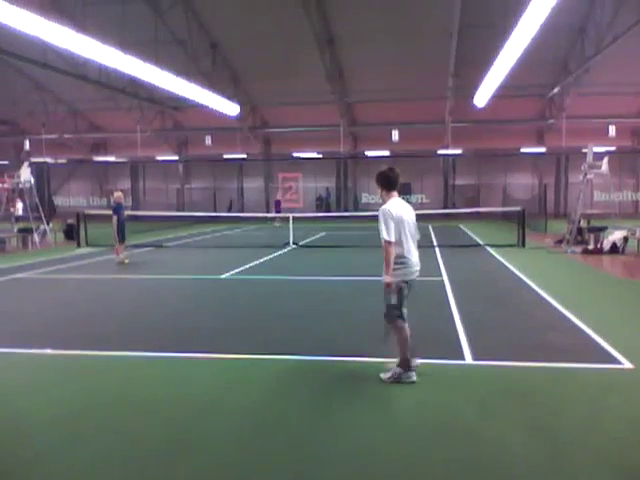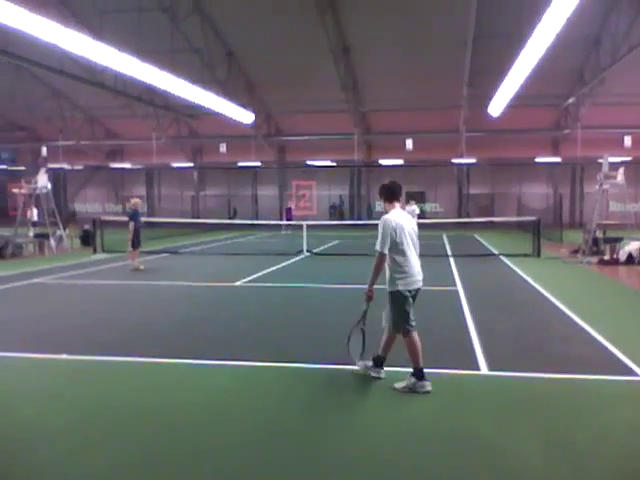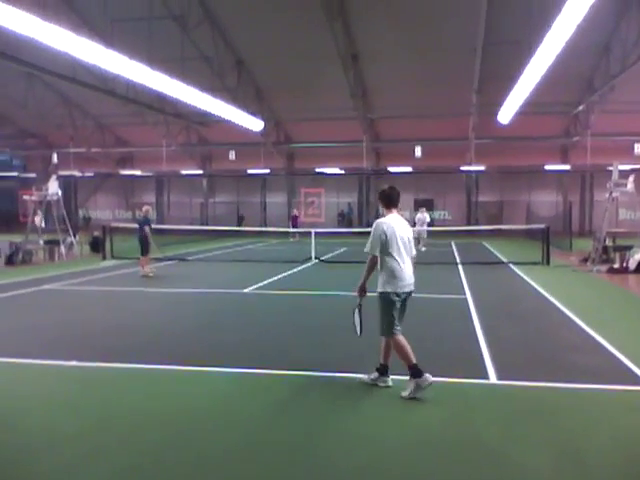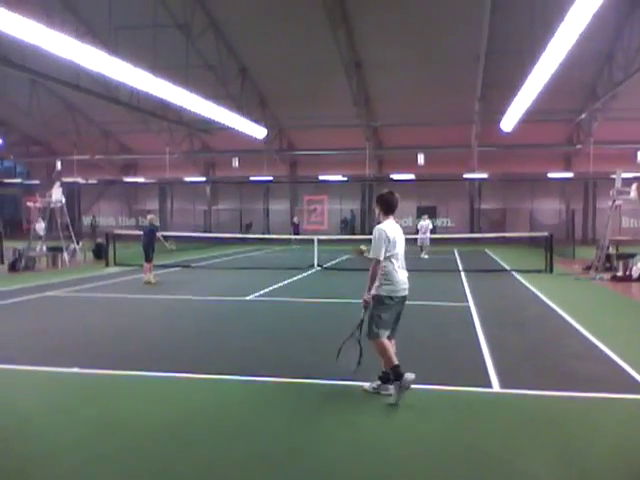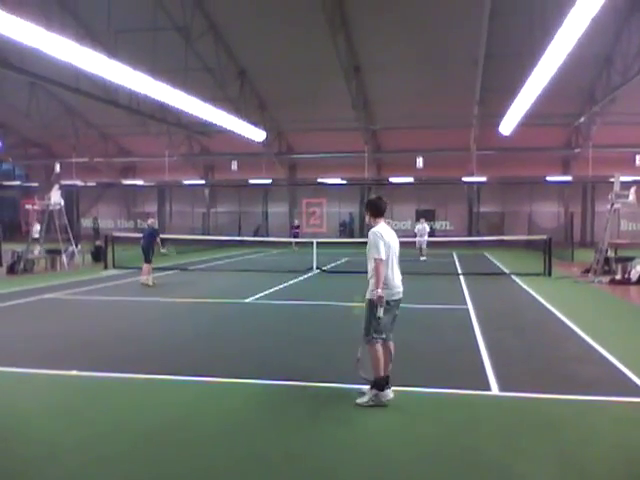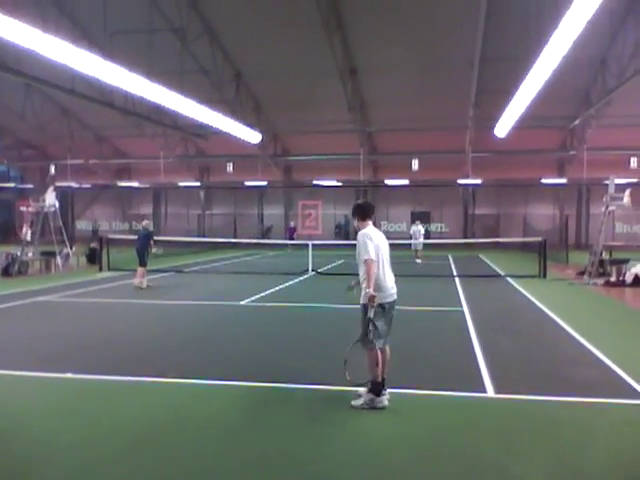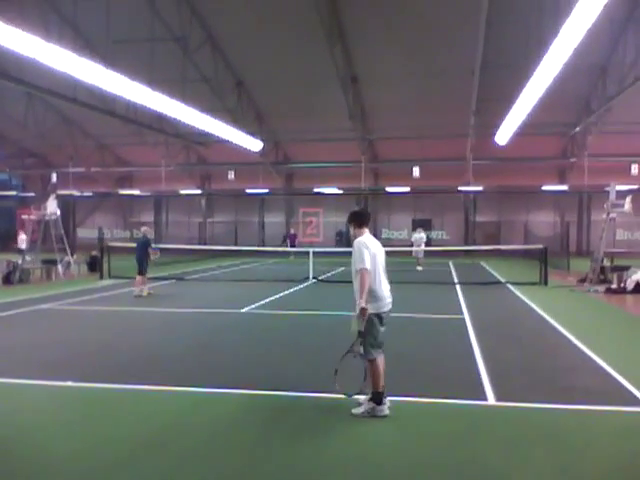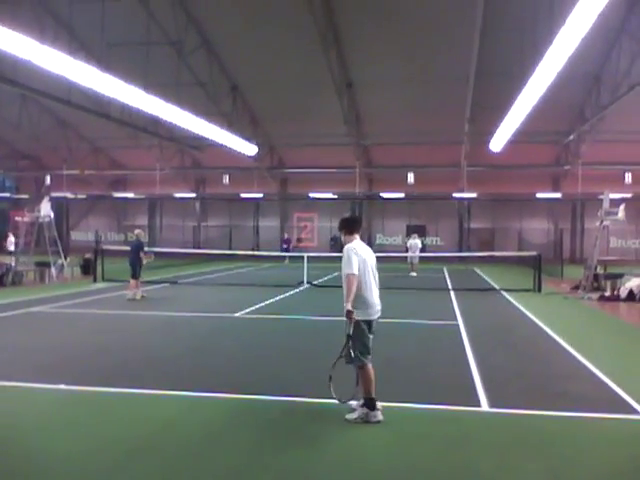
dt=0.3s
person 1, frame 1
left shoulder: (387, 209)
right shoulder: (407, 207)
left elbow: (389, 244)
left wrist: (387, 275)
left hip: (398, 271)
right hip: (411, 267)
left knee: (397, 319)
right knee: (397, 316)
left ankle: (405, 369)
right ankle: (406, 360)
person 1, frame 2
left shoulder: (387, 220)
right shoulder: (409, 219)
left elbow: (382, 257)
left wrist: (370, 285)
left hip: (400, 281)
right hip: (413, 278)
left knee: (407, 329)
right knee: (391, 324)
left ankle: (419, 378)
right ankle: (377, 364)
person 1, frame 3
left shoulder: (380, 224)
right shoulder: (405, 225)
left elbow: (374, 258)
left wrist: (363, 282)
left hip: (391, 285)
right hip: (407, 283)
left knee: (392, 332)
right knee: (390, 330)
left ankle: (418, 375)
right ankle: (382, 372)
person 1, frame 4
left shoulder: (381, 229)
right shoulder: (397, 229)
left elbow: (377, 264)
left wrist: (368, 291)
right wrist: (369, 254)
left hip: (386, 289)
right hip: (400, 288)
left knee: (376, 334)
right knee: (387, 335)
left ankle: (399, 376)
right ankle: (386, 380)
person 1, frame 5
left shoulder: (375, 232)
right shoulder: (390, 232)
left elbow: (379, 262)
left wrist: (378, 289)
left hip: (382, 293)
right hip: (395, 291)
left knee: (373, 339)
right knee: (385, 338)
left ankle: (379, 389)
right ankle: (384, 384)
person 1, frame 6
left shoulder: (364, 234)
right shoulder: (378, 234)
left elbow: (370, 262)
left wrist: (370, 288)
left hip: (375, 295)
right hip: (388, 293)
left knee: (371, 343)
right knee: (382, 341)
left ankle: (376, 394)
right ankle: (381, 387)
person 1, frame 7
left shoulder: (360, 243)
right shoulder: (375, 242)
left elbow: (364, 272)
left wrist: (362, 300)
left hip: (371, 304)
right hip: (382, 302)
left knee: (371, 354)
right knee: (377, 351)
left ankle: (377, 403)
right ankle: (379, 395)
person 1, frame 8
left shoulder: (350, 248)
right shoulder: (367, 249)
left elbow: (352, 277)
left wrist: (348, 303)
left hip: (360, 310)
right hip: (371, 308)
left knee: (361, 360)
right knee: (364, 357)
left ankle: (371, 409)
right ankle: (369, 401)
